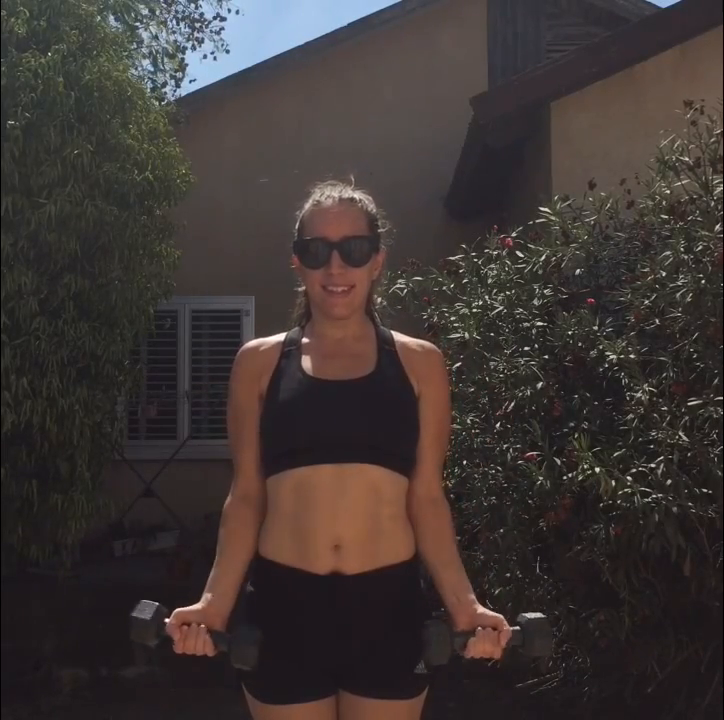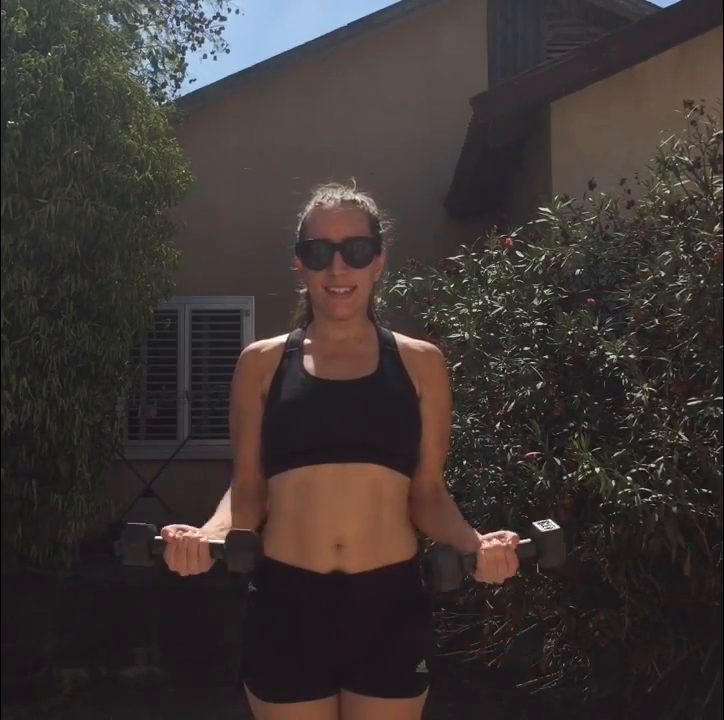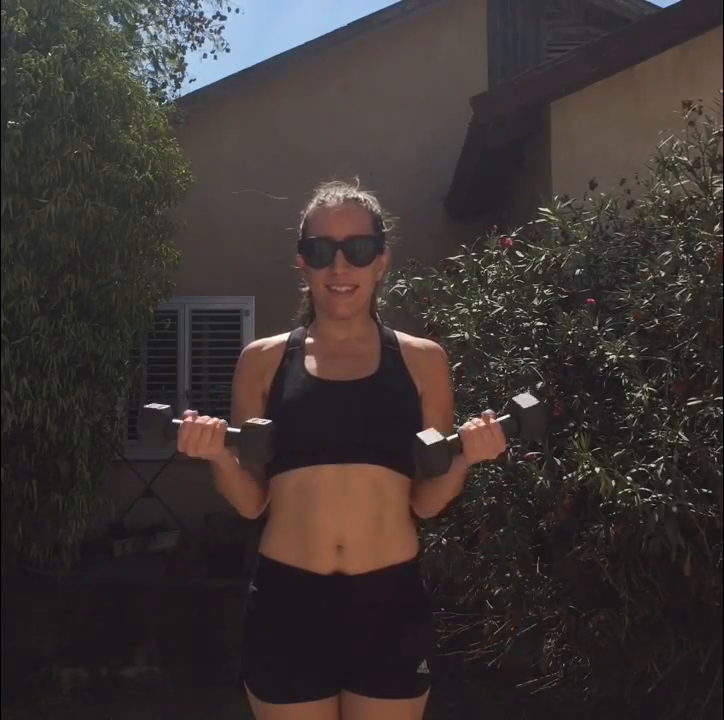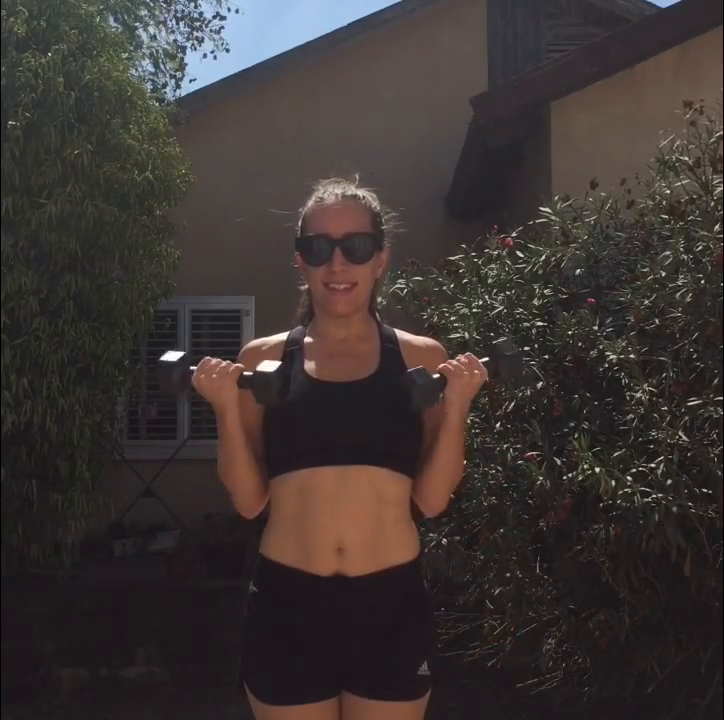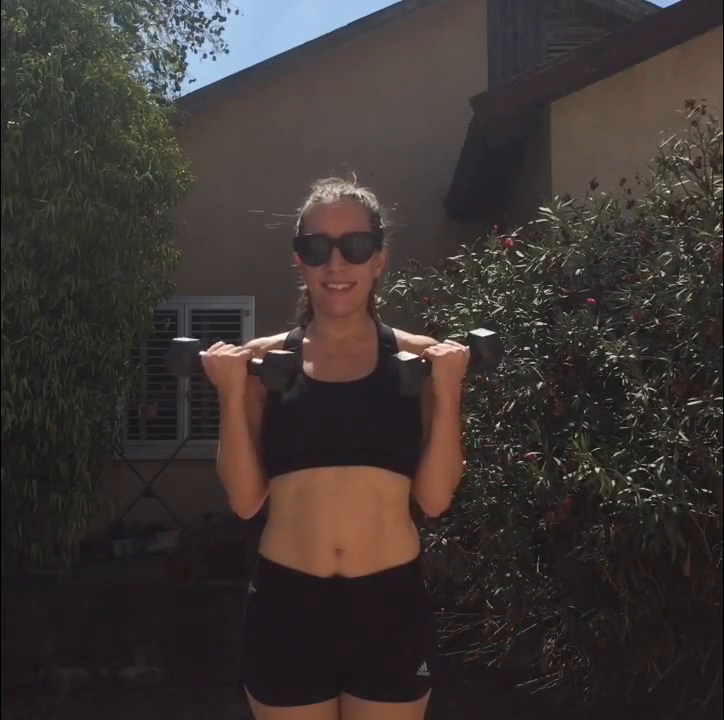
dt=0.2s
person 1, frame 1
left shoulder: (419, 362)
right shoulder: (260, 361)
left elbow: (426, 497)
right elbow: (246, 494)
left wrist: (463, 603)
right wrist: (215, 601)
left hip: (388, 605)
right hip: (285, 604)
person 1, frame 2
left shoulder: (420, 363)
right shoulder: (262, 362)
left elbow: (427, 492)
right elbow: (247, 494)
left wrist: (474, 544)
right wrist: (211, 534)
left hip: (390, 604)
right hip: (286, 604)
person 1, frame 3
left shoulder: (421, 360)
right shoulder: (263, 360)
left elbow: (426, 500)
right elbow: (250, 500)
left wrist: (464, 456)
right wrist: (219, 454)
left hip: (390, 604)
right hip: (287, 603)
person 1, frame 4
left shoulder: (422, 358)
right shoulder: (262, 359)
left elbow: (432, 499)
right elbow: (248, 500)
left wrist: (456, 406)
right wrist: (226, 410)
left hip: (392, 605)
right hip: (288, 605)
person 1, frame 5
left shoulder: (420, 358)
right shoulder: (261, 359)
left elbow: (434, 497)
right elbow: (245, 499)
left wrist: (447, 393)
right wrist: (232, 396)
left hip: (391, 606)
right hip: (287, 606)
